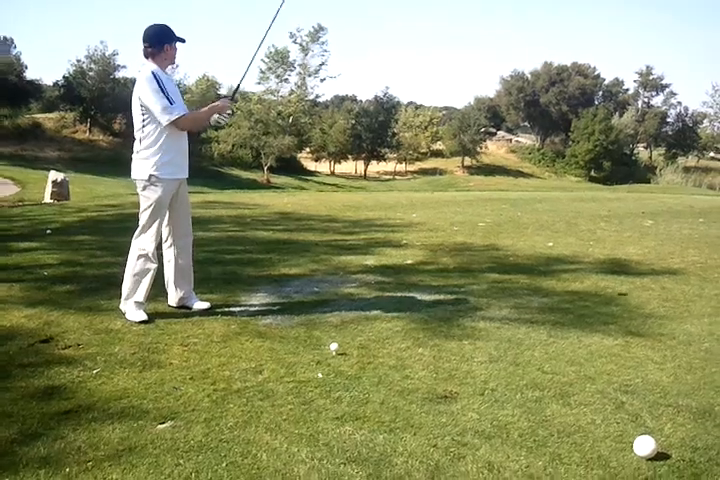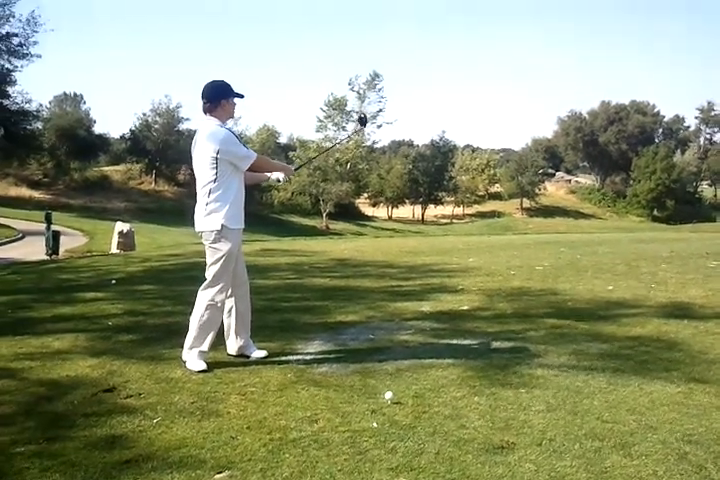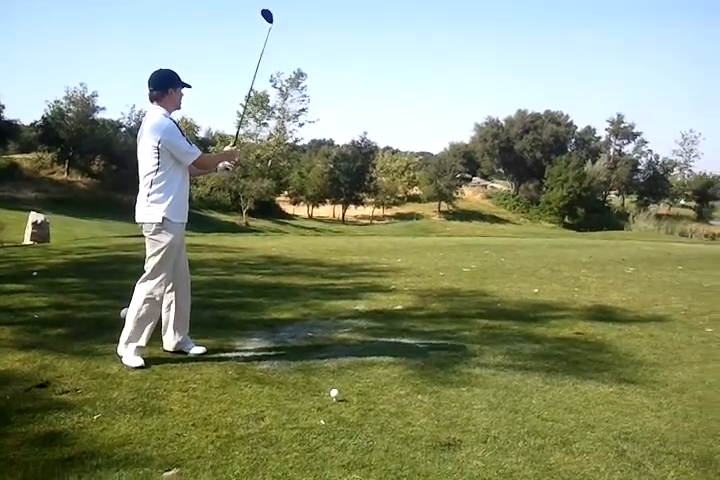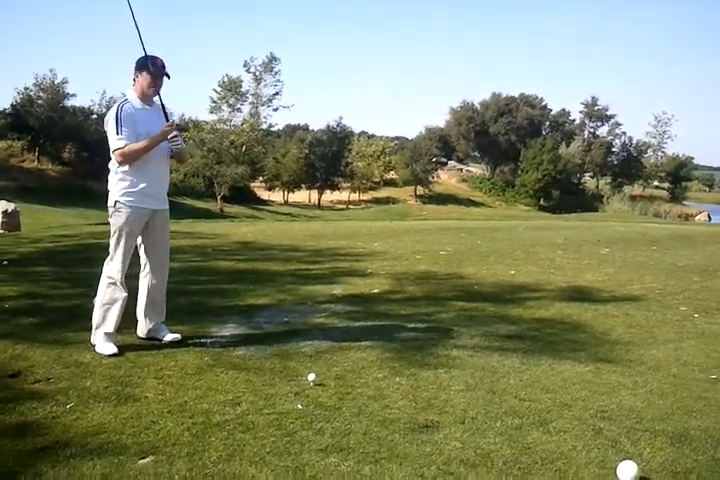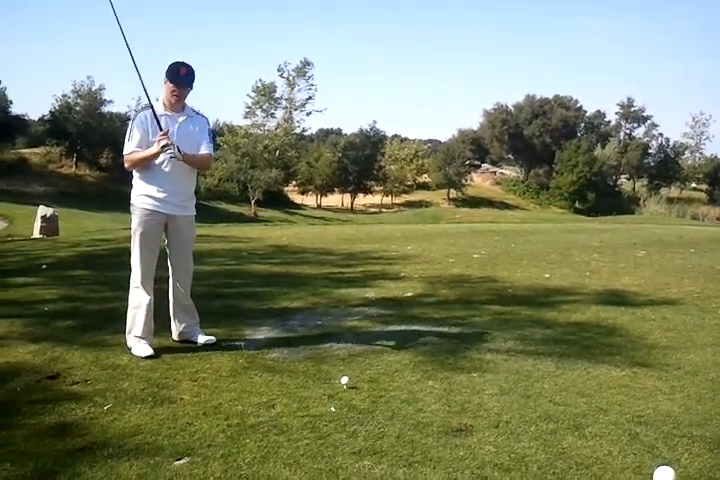
dt=1s
person 1, frame 1
left shoulder: (164, 80)
right shoulder: (150, 81)
left elbow: (183, 122)
right elbow: (182, 123)
left wrist: (211, 118)
right wrist: (215, 106)
left hip: (176, 172)
right hip: (156, 173)
left knee: (180, 235)
right knee: (148, 238)
left ankle: (181, 294)
right ankle: (131, 301)
person 1, frame 2
left shoulder: (206, 134)
right shoulder: (220, 135)
left elbow: (237, 175)
right elbow: (256, 161)
left wrist: (270, 176)
right wrist: (283, 168)
left hip: (226, 222)
right hip: (220, 224)
left knee: (237, 285)
right knee: (216, 288)
left ankle: (239, 342)
right ankle: (193, 350)
person 1, frame 3
left shoulder: (155, 122)
right shoulder: (164, 125)
left elbow: (186, 168)
right elbow: (200, 161)
left wrist: (217, 163)
right wrist: (225, 155)
left hip: (170, 216)
right hip: (162, 216)
left knee: (178, 279)
right knee: (155, 282)
left ankle: (176, 338)
right ankle: (129, 346)
person 1, frame 4
left shoulder: (161, 114)
right shoulder: (122, 110)
right elbow: (122, 155)
left wrist: (175, 144)
right wrist: (156, 139)
left hip: (159, 202)
right hip: (128, 201)
left knee: (157, 266)
right knee: (117, 269)
left ankle: (151, 324)
right ankle: (102, 333)
person 1, frame 5
left shoulder: (200, 121)
right shoulder: (143, 117)
left elbow: (207, 162)
right elbow: (129, 161)
left wrist: (181, 155)
right wrist: (155, 150)
left hip: (183, 207)
right hip: (148, 205)
left knee: (183, 271)
right knee: (143, 273)
left ankle: (185, 328)
right ankle: (137, 336)
